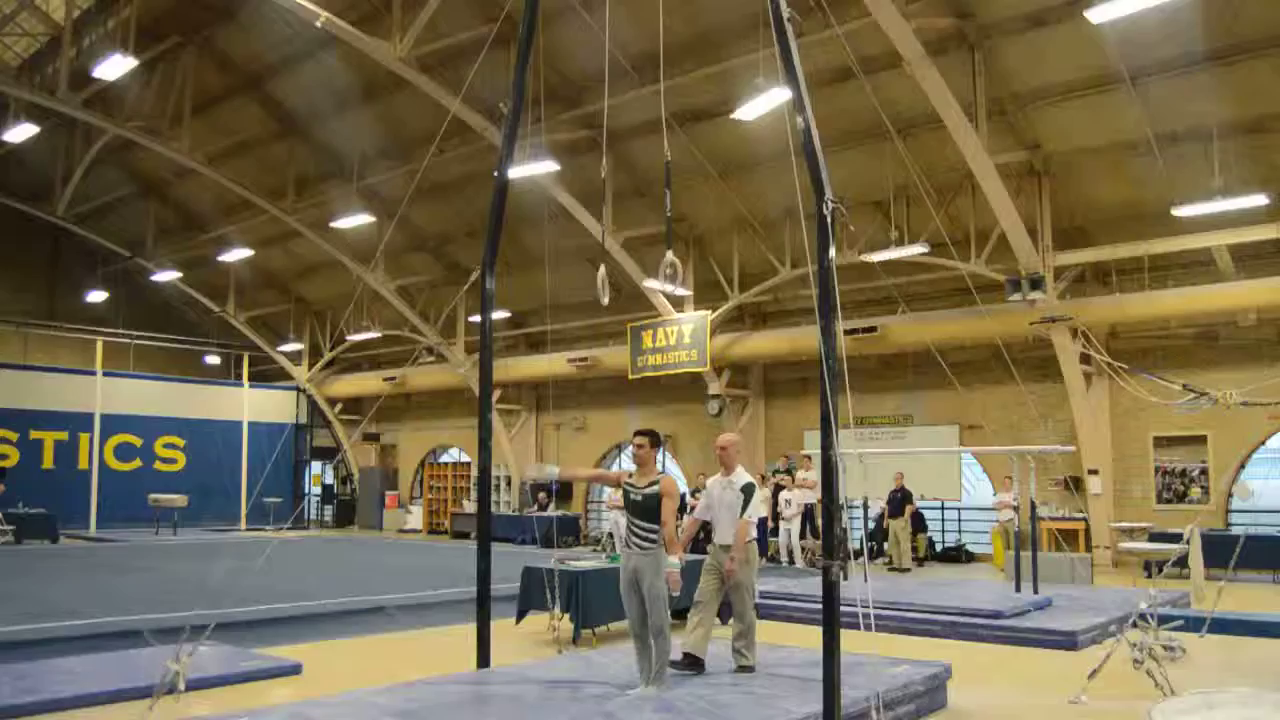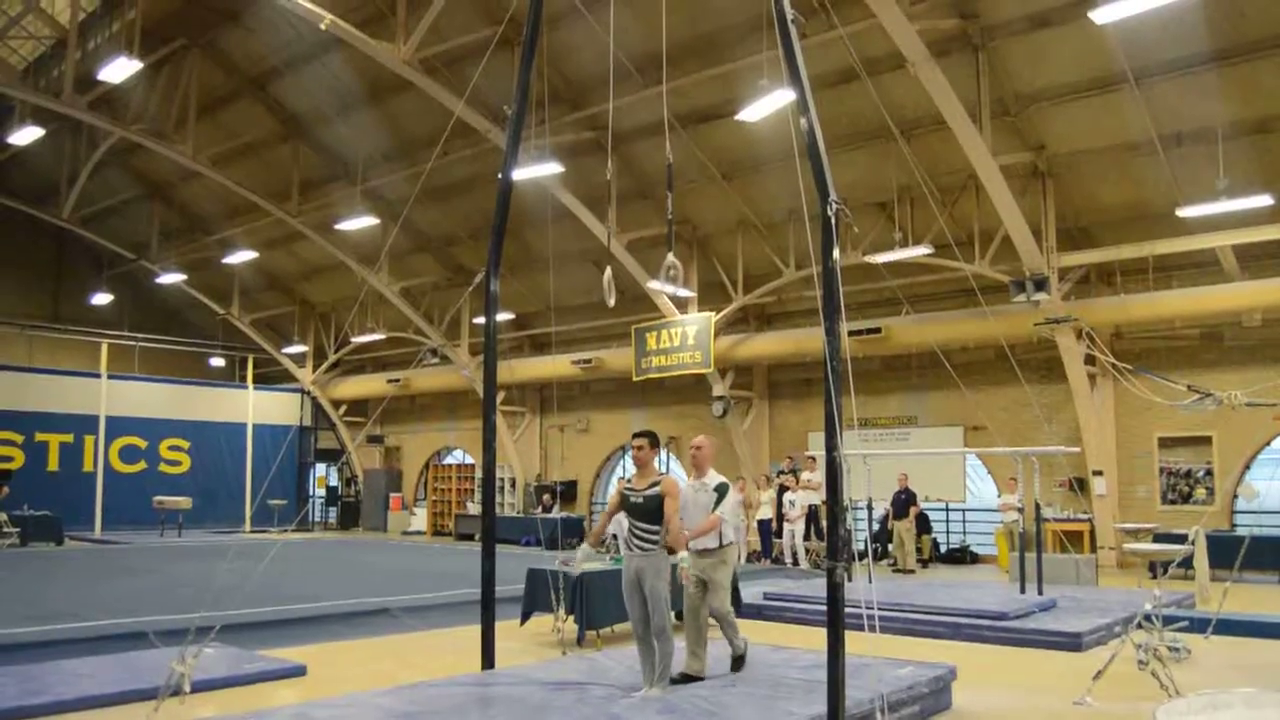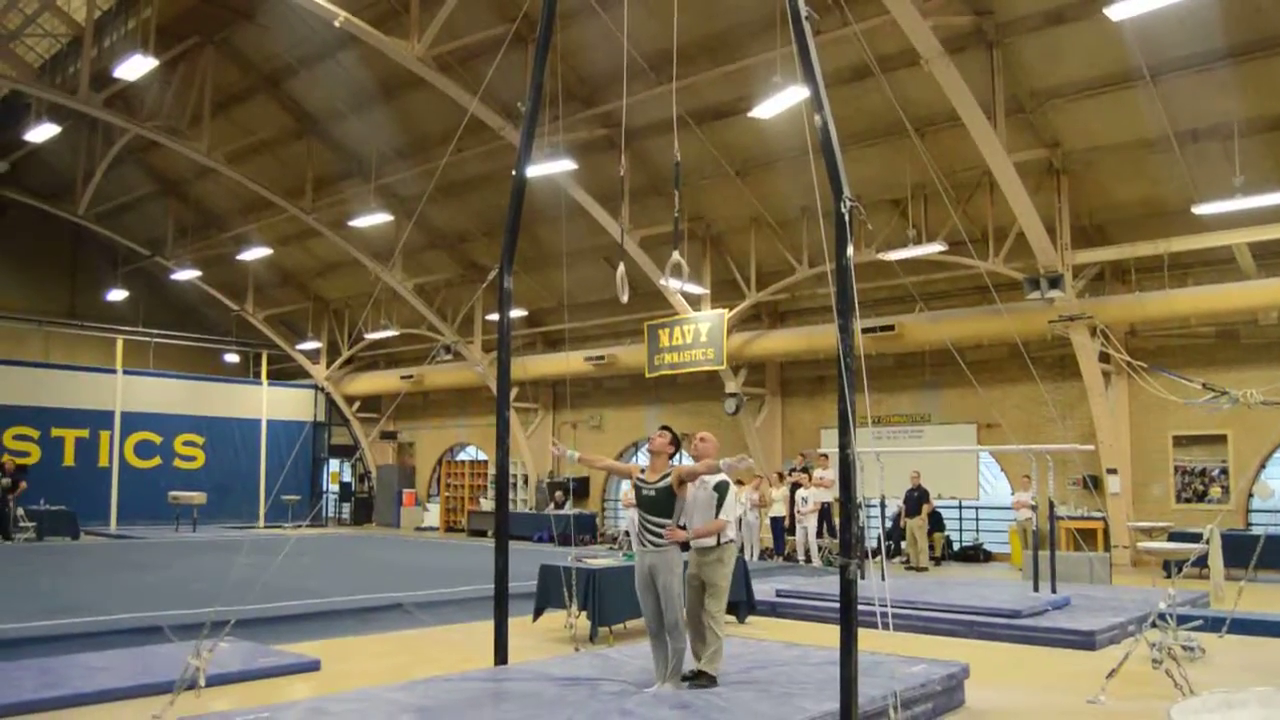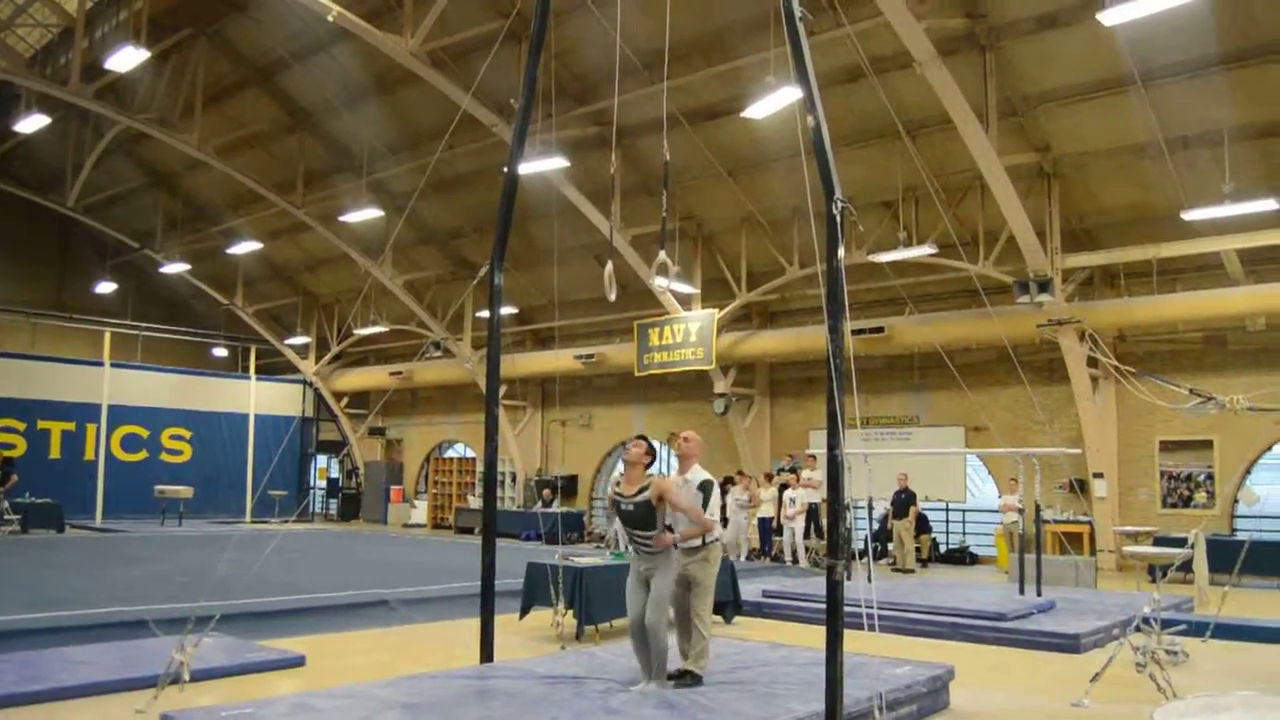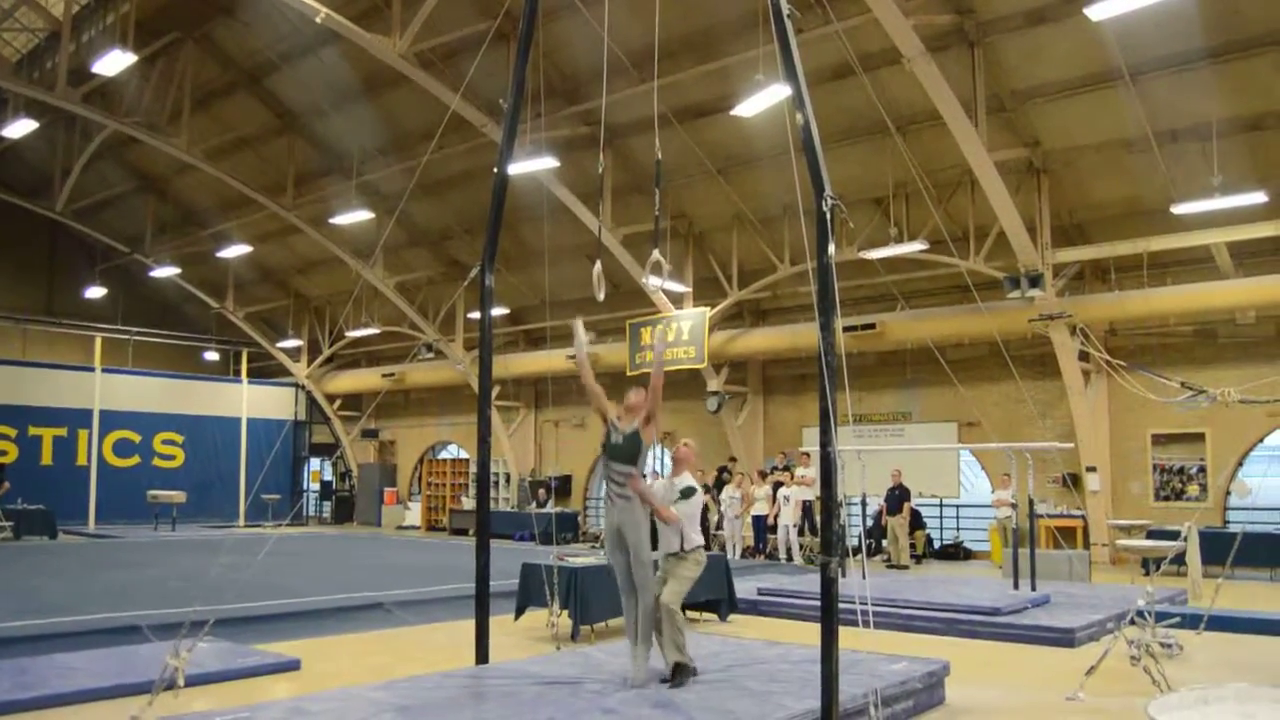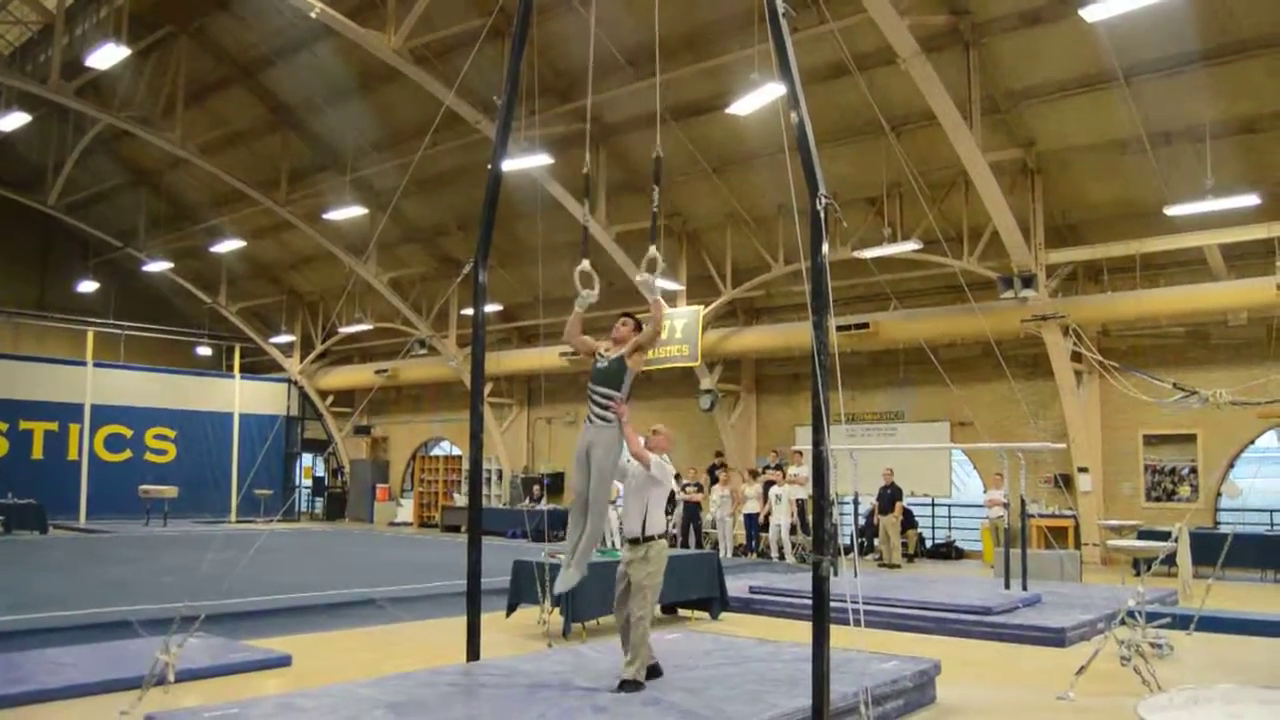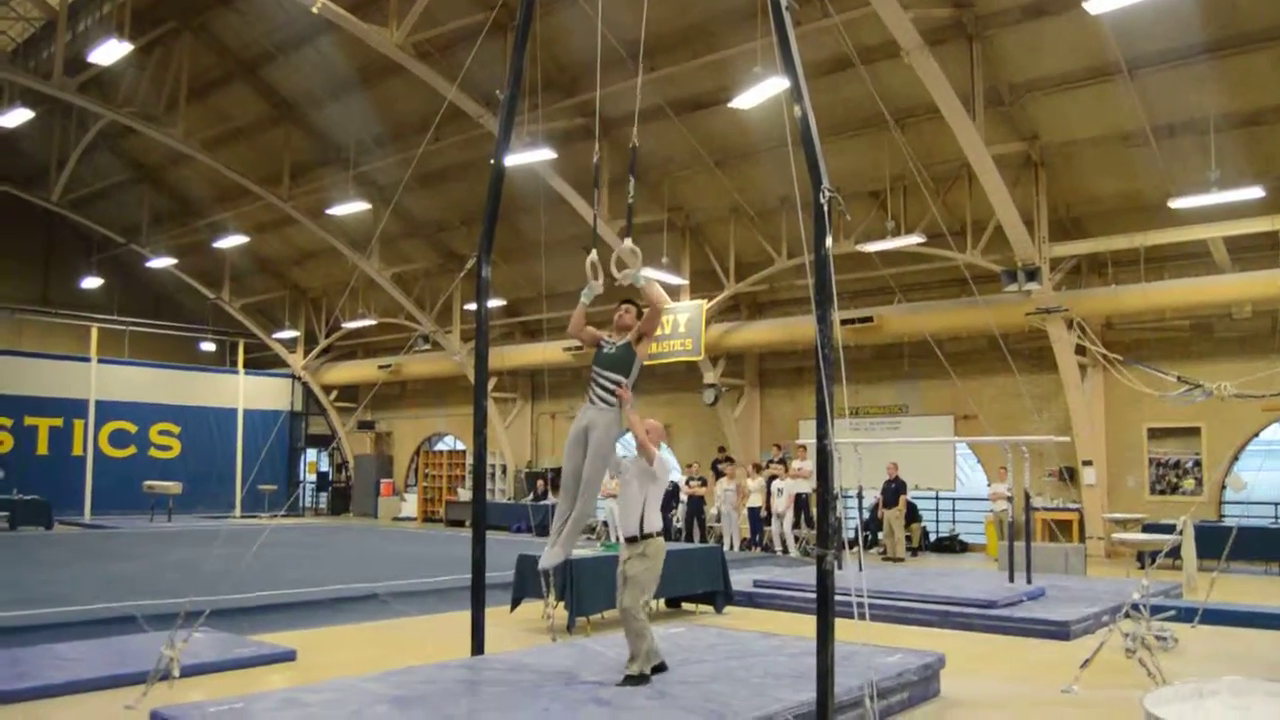
dt=0.5s
person 1, frame 1
left shoulder: (666, 484)
right shoulder: (625, 478)
left elbow: (669, 525)
right elbow: (590, 475)
left wrist: (673, 564)
right wrist: (553, 472)
left hip: (653, 559)
right hip: (628, 558)
left knee: (658, 626)
right knee: (636, 627)
left ankle: (657, 683)
right ankle: (645, 680)
person 1, frame 2
left shoulder: (667, 484)
right shoulder: (624, 486)
left elbow: (673, 522)
right elbow: (605, 518)
left wrist: (682, 558)
right wrist: (585, 548)
left hip: (654, 561)
right hip: (630, 561)
left knee: (660, 627)
right knee: (639, 628)
left ankle: (660, 684)
right ankle: (648, 683)
person 1, frame 3
left shoulder: (677, 474)
right shoulder: (635, 472)
left elbow: (702, 467)
right elbow: (601, 463)
left wrist: (724, 464)
right wrist: (570, 455)
left hip: (666, 556)
right hip: (642, 556)
left knee: (673, 623)
right knee: (652, 625)
left ankle: (673, 680)
right ankle: (660, 678)
person 1, frame 4
left shoulder: (657, 486)
right shoulder: (615, 486)
left elbow: (688, 508)
left wrist: (715, 531)
left hip: (662, 562)
right hip: (638, 562)
left knee: (653, 622)
right knee: (634, 622)
left ankle: (657, 679)
right ankle: (647, 677)
person 1, frame 5
left shoulder: (647, 422)
right shoulder: (611, 417)
left elbow: (656, 384)
right elbow: (589, 384)
left wrist: (658, 350)
right wrist: (581, 350)
left hip: (634, 511)
right hip: (612, 511)
left knee: (642, 583)
right knee: (625, 585)
left ankle: (644, 648)
right ankle: (636, 647)
person 1, frame 6
left shoulder: (634, 351)
right shoulder: (598, 349)
left elbow: (657, 327)
right elbow: (570, 336)
left wrist: (652, 292)
right wrist: (581, 304)
left hip: (608, 433)
right hip: (587, 431)
left knee: (597, 503)
right knee: (578, 502)
left ankle: (578, 564)
right ankle: (568, 563)
person 1, frame 7
left shoulder: (640, 338)
right shoulder: (601, 338)
left elbow: (657, 306)
right elbow: (573, 330)
left wrist: (640, 280)
right wrist: (587, 297)
left hip: (609, 417)
right hip: (585, 414)
left knee: (589, 484)
right knee: (569, 481)
left ankle: (565, 544)
right ankle: (554, 541)
person 2, frame 1
left shoulder: (747, 484)
right shoulder: (712, 483)
left elbow: (745, 523)
right elbow: (698, 517)
left wrist: (733, 558)
right wrist: (679, 545)
left hip: (741, 551)
right hip: (717, 550)
left knee: (743, 609)
right knee: (703, 601)
left ankle: (745, 660)
right ankle: (694, 655)
person 2, frame 2
left shoulder: (721, 486)
right shoulder: (685, 488)
left elbow: (715, 521)
left wrist: (686, 536)
left hip: (720, 554)
right hip: (695, 556)
left knee: (718, 606)
right knee: (692, 612)
left ankle: (738, 646)
right ankle: (694, 669)
person 2, frame 3
left shoulder: (721, 483)
right shoulder: (687, 482)
left elbow: (721, 524)
right elbow: (678, 516)
left wrist: (687, 535)
left hip: (719, 552)
right hip: (696, 553)
left knee: (713, 612)
right knee: (694, 612)
left ankle: (709, 672)
right ankle: (701, 666)
person 2, frame 4
left shoulder: (705, 482)
right shoulder: (670, 482)
left elbow: (708, 524)
left wrist: (674, 538)
left hip: (705, 552)
right hip: (683, 552)
left knee: (699, 610)
right knee: (681, 611)
left ankle: (696, 671)
right ankle: (687, 665)
person 2, frame 5
left shoulder: (691, 489)
right shoulder: (660, 486)
left elbow: (671, 517)
left hip: (690, 557)
right hip: (667, 558)
left knee: (668, 602)
right knee: (657, 611)
left ankle: (679, 664)
right ankle: (681, 663)
person 2, frame 6
left shoulder: (662, 469)
right shoulder: (632, 469)
left elbow: (637, 451)
left wrist: (624, 420)
left hip: (651, 548)
right hip: (630, 546)
left knee: (639, 613)
right knee: (623, 610)
left ankle: (633, 675)
right ankle: (648, 663)
person 2, frame 7
left shoulder: (657, 462)
right shoulder: (628, 465)
left elbow: (644, 443)
left wrist: (627, 406)
left hip: (647, 547)
right hip: (628, 546)
left knee: (634, 607)
right knee: (626, 608)
left ankle: (639, 669)
right ankle: (652, 660)
